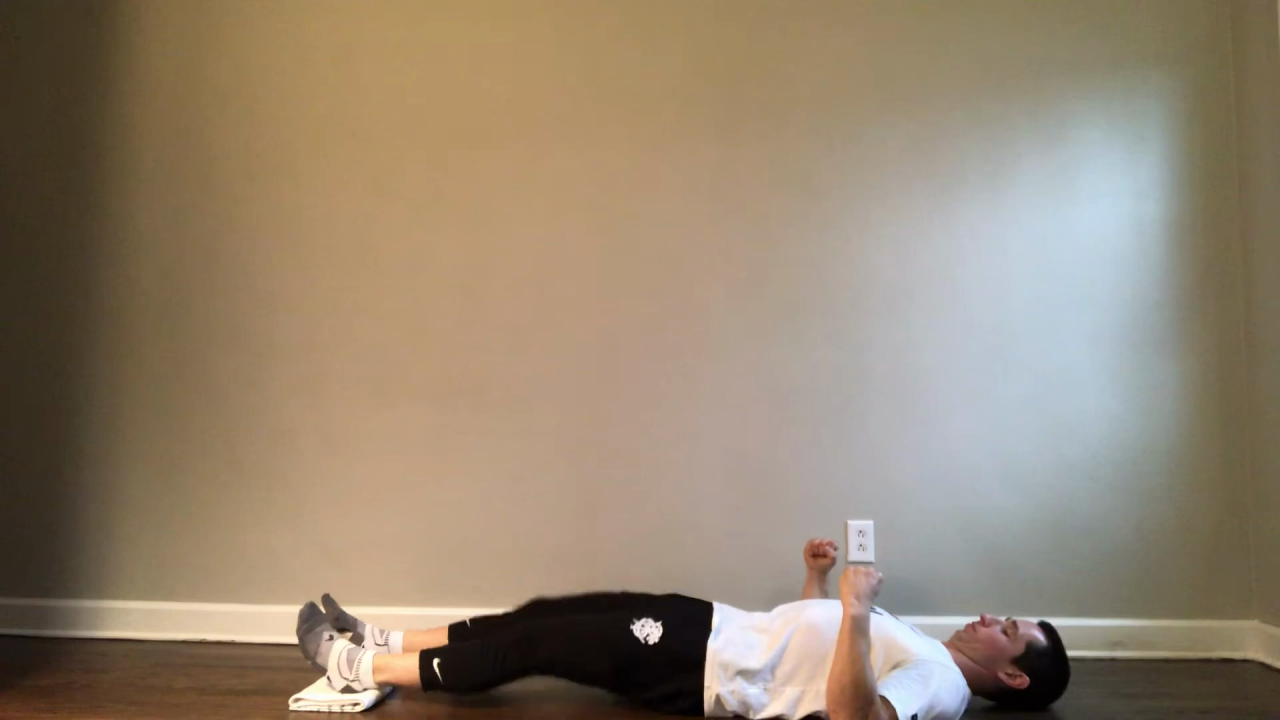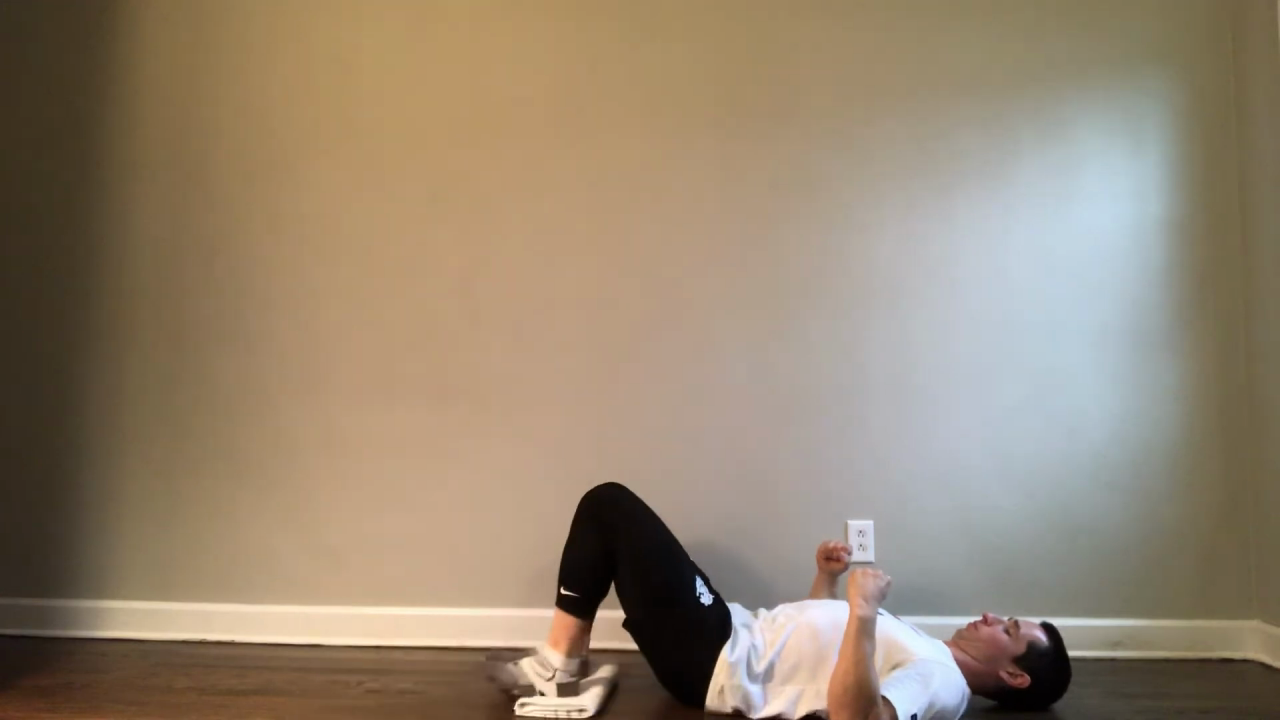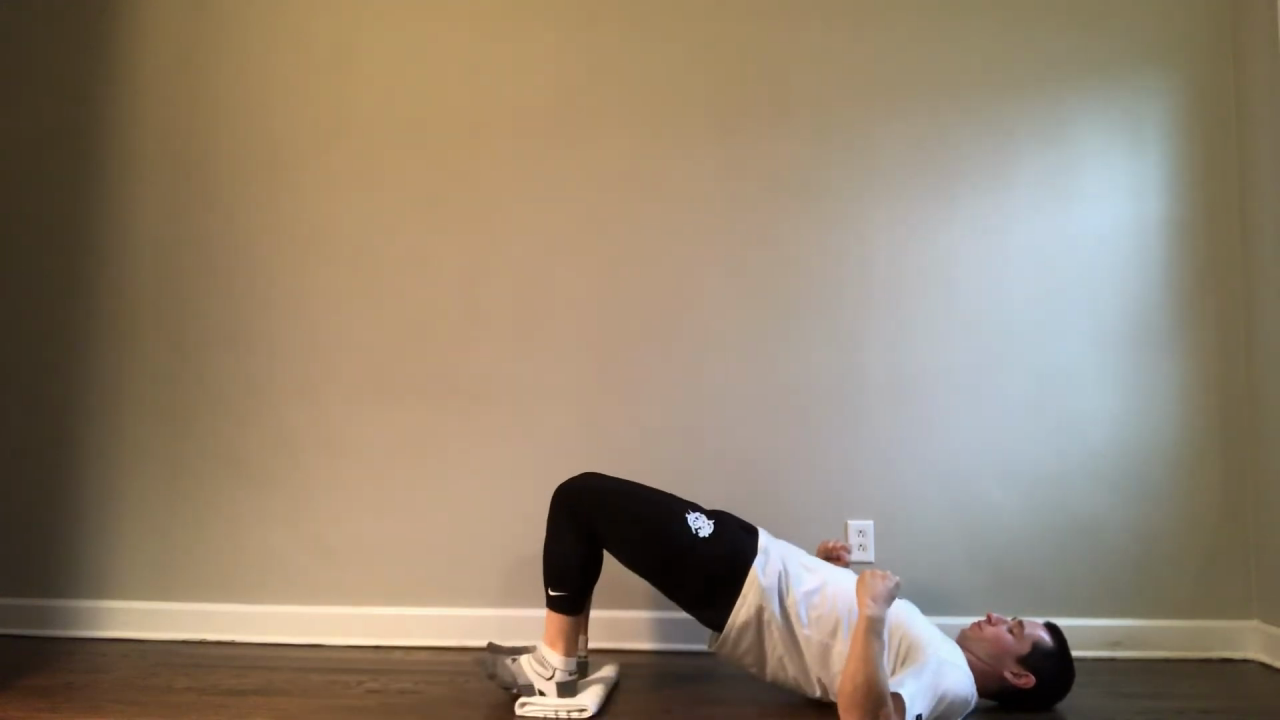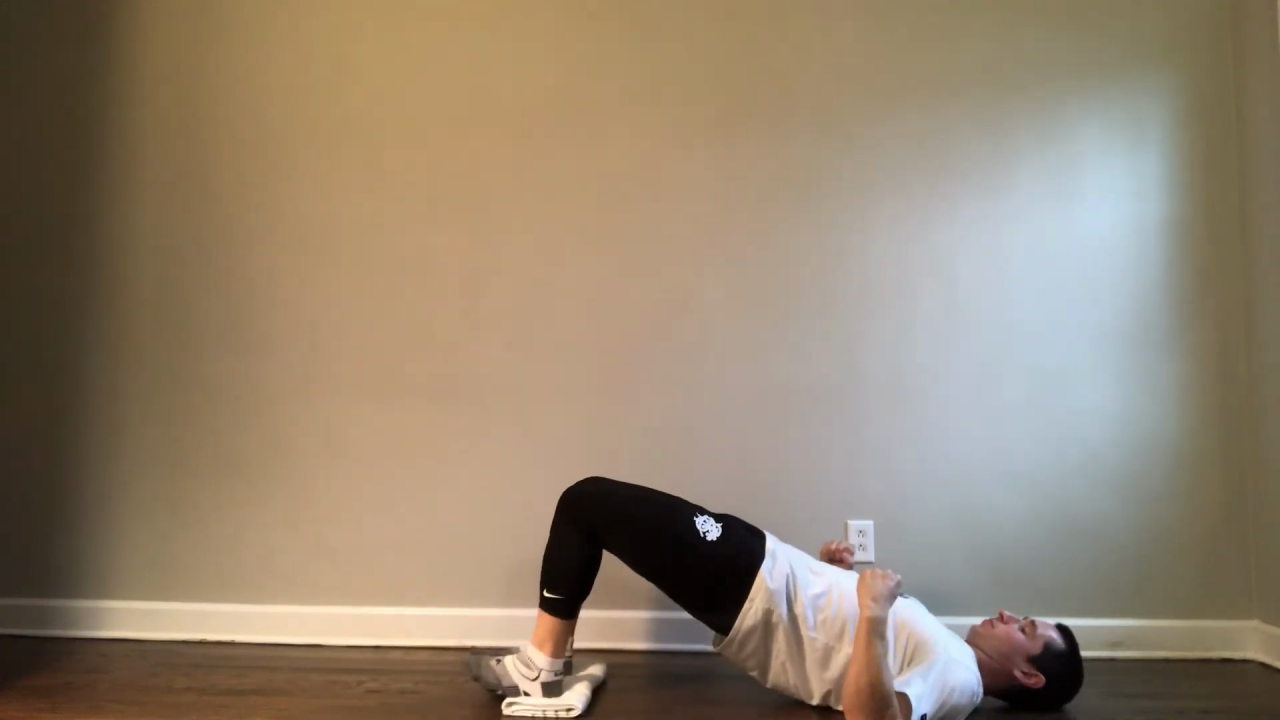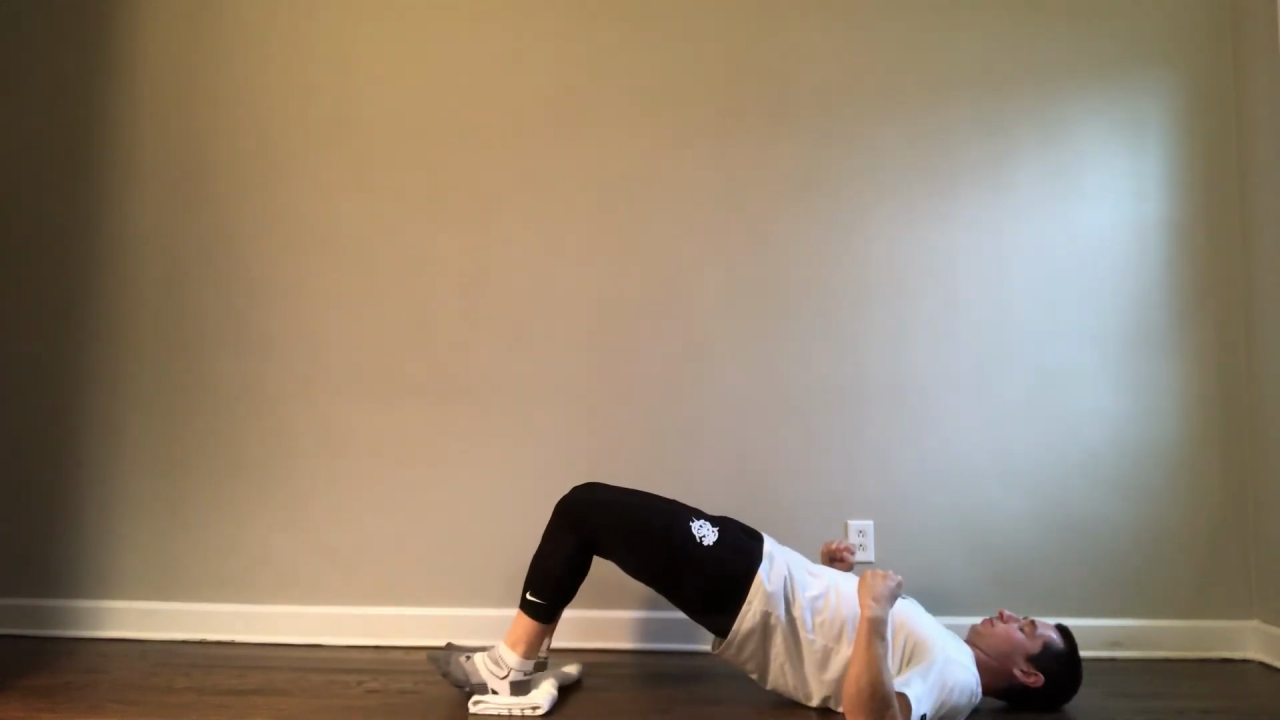
dt=1s
person 1, frame 1
right shoulder: (925, 654)
left wrist: (856, 610)
right wrist: (818, 578)
right hip: (713, 629)
left knee: (531, 645)
right knee: (540, 617)
right ankle: (382, 645)
person 1, frame 2
right shoulder: (928, 657)
left wrist: (863, 611)
right wrist: (828, 581)
left hip: (717, 666)
right hip: (735, 635)
left knee: (608, 505)
right knee: (610, 509)
left ankle: (557, 668)
right ankle: (560, 664)
person 1, frame 3
right shoulder: (938, 658)
left wrist: (873, 611)
right wrist: (836, 576)
left hip: (744, 578)
right hip: (752, 568)
left knee: (580, 497)
right knee: (586, 498)
left ankle: (553, 669)
right ankle: (557, 662)
person 1, frame 4
right shoulder: (946, 654)
left wrist: (874, 611)
right wrist: (838, 575)
left hip: (754, 589)
right hip: (763, 572)
left knee: (586, 502)
right knee: (591, 499)
left ankle: (540, 667)
right ankle: (541, 664)
person 1, frame 5
right shoulder: (945, 653)
left wrist: (874, 613)
right wrist: (839, 577)
left hip: (749, 589)
right hip: (760, 572)
left knee: (584, 508)
right knee: (589, 506)
left ankle: (512, 664)
right ankle: (513, 661)
